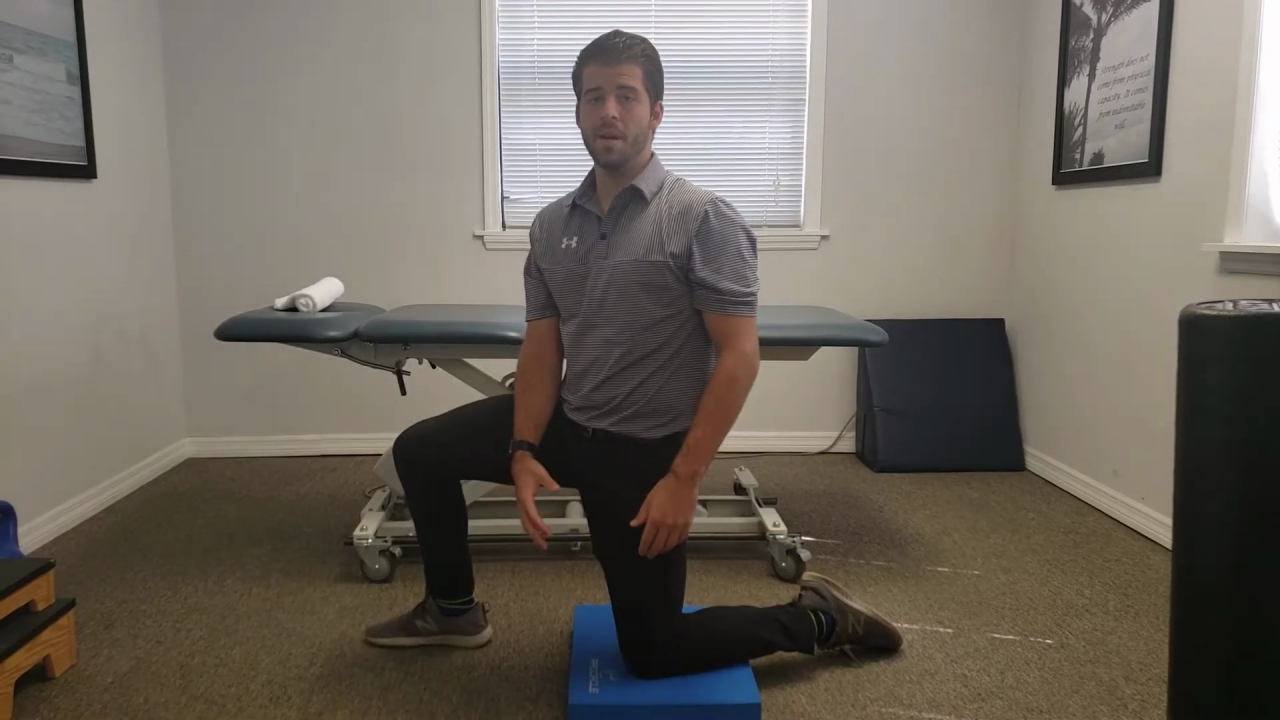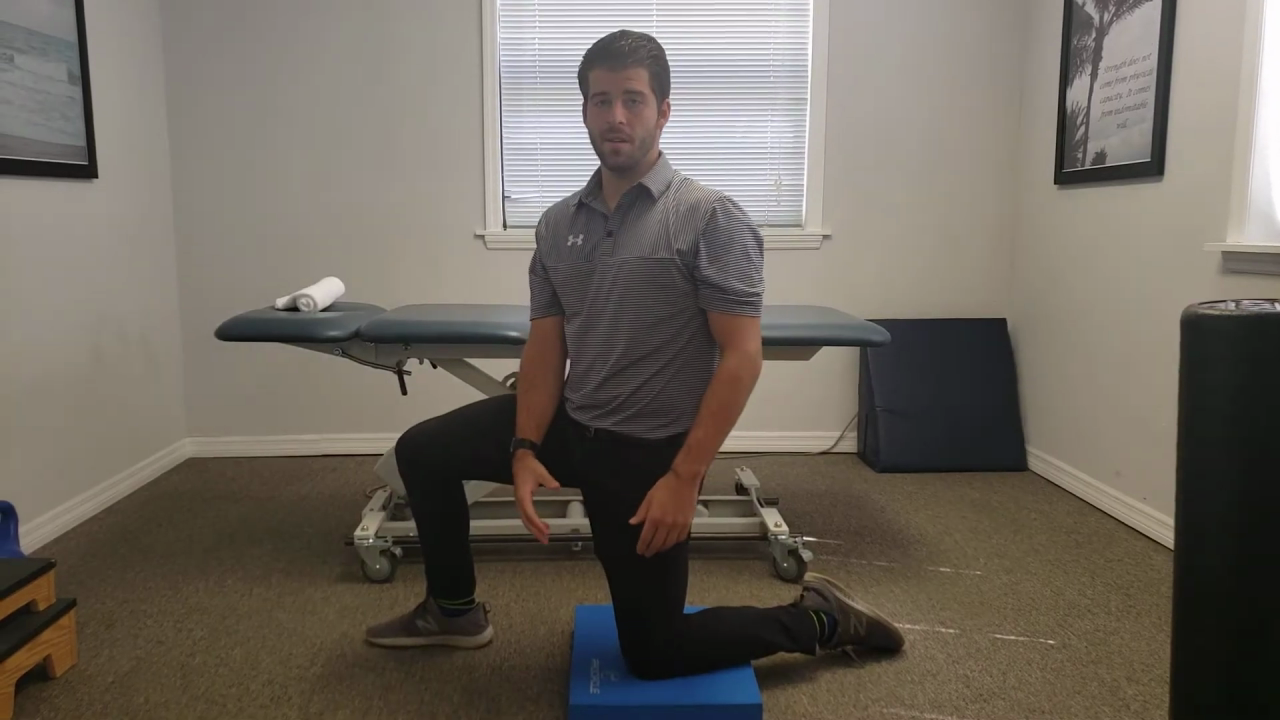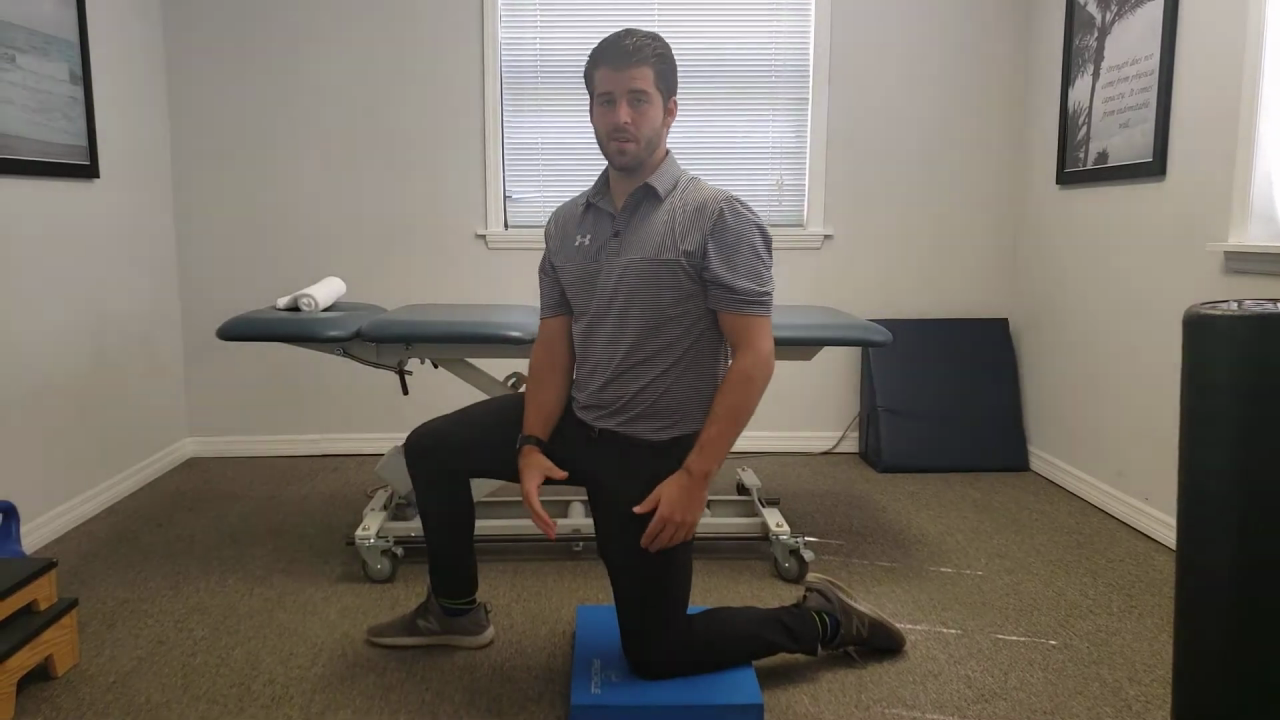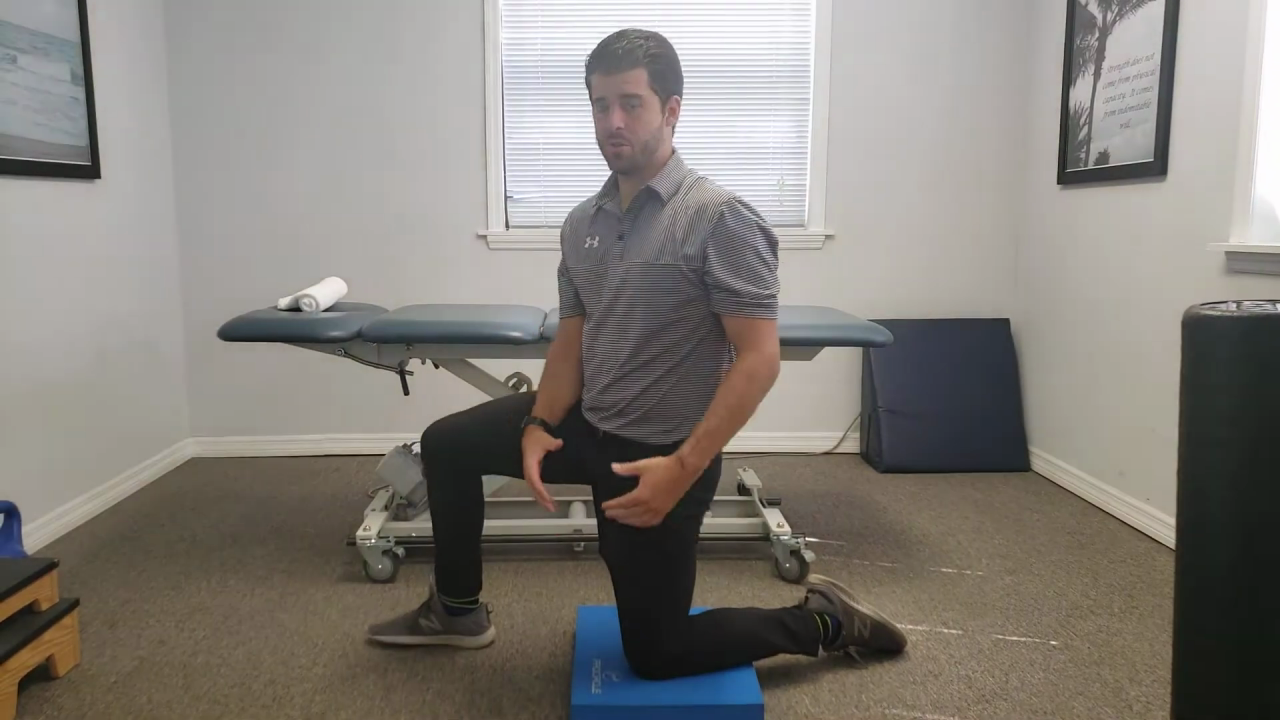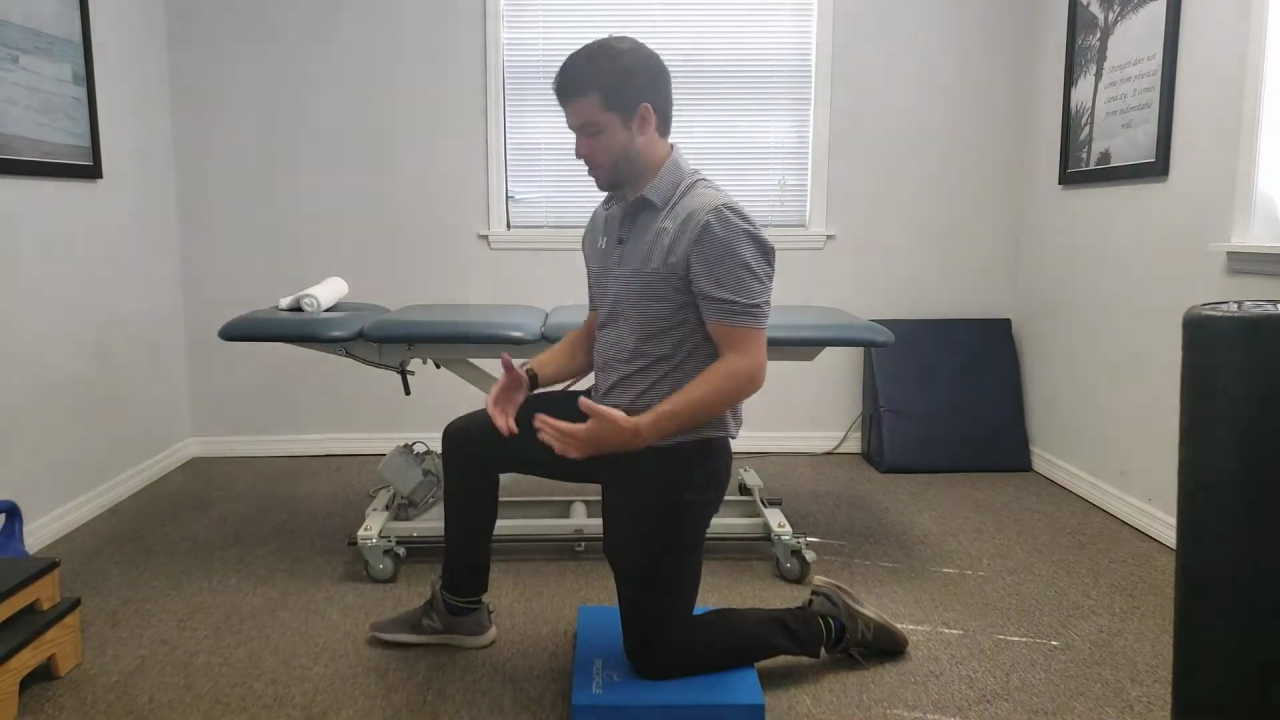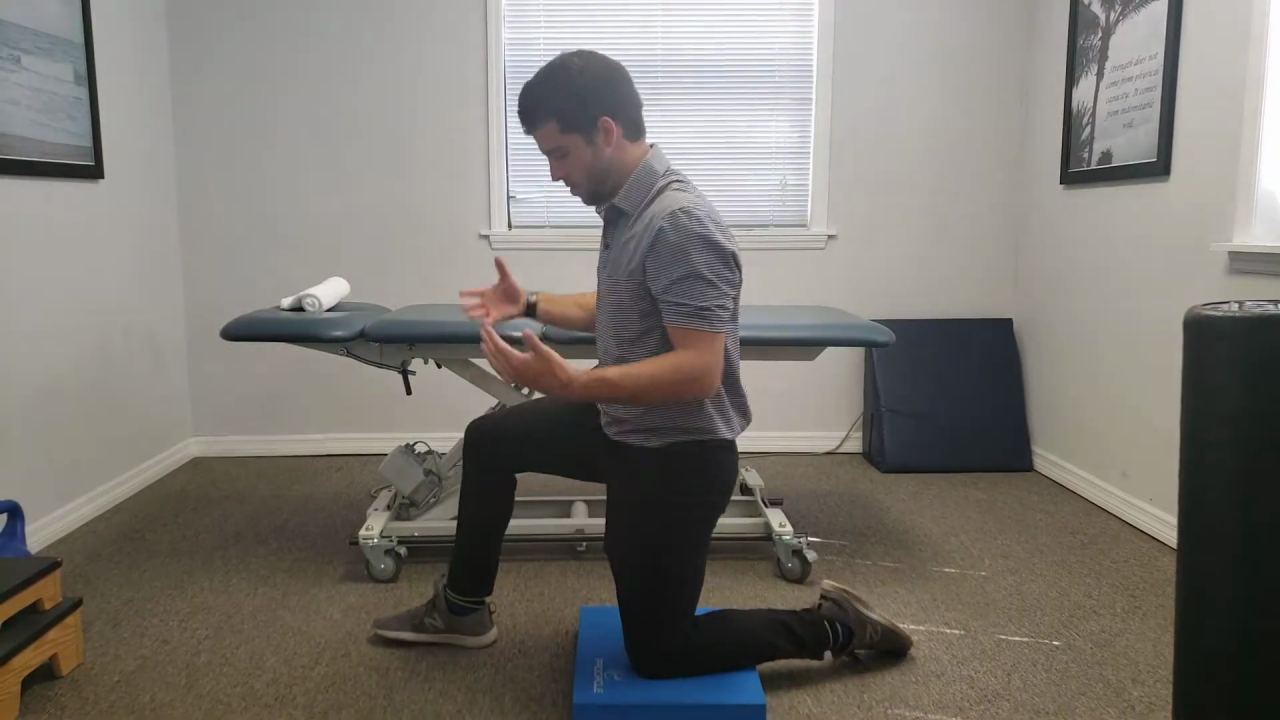
dt=0.3s
person 1, frame 1
left shoulder: (702, 219)
right shoulder: (551, 225)
left elbow: (739, 356)
right elbow: (542, 348)
left wrist: (683, 477)
right wrist: (524, 452)
left hip: (647, 450)
right hip: (569, 424)
left knee: (652, 652)
right knee: (420, 450)
left ankle: (819, 618)
right ankle: (453, 610)
person 1, frame 2
left shoulder: (709, 218)
right shoulder: (558, 223)
left elbow: (742, 356)
right elbow: (546, 346)
left wrist: (684, 476)
right wrist: (524, 449)
left hip: (649, 452)
right hip: (572, 424)
left knee: (653, 654)
right knee: (422, 451)
left ankle: (819, 618)
right ankle: (453, 609)
person 1, frame 3
left shoulder: (716, 218)
right shoulder: (567, 222)
left elbow: (754, 357)
right elbow: (554, 343)
left wrist: (694, 476)
right wrist: (532, 445)
left hip: (655, 452)
right hip: (580, 425)
left knee: (656, 653)
right knee: (432, 448)
left ankle: (821, 620)
right ankle: (456, 610)
person 1, frame 4
left shoulder: (720, 218)
right shoulder: (583, 222)
left elbow: (759, 359)
right elbow: (572, 339)
left wrist: (684, 467)
right wrist: (539, 426)
left hip: (660, 453)
right hip: (590, 426)
left knee: (656, 654)
right knee: (447, 444)
left ankle: (823, 621)
right ankle: (458, 609)
person 1, frame 5
left shoulder: (713, 223)
right shoulder: (607, 216)
left elbow: (744, 369)
left wrist: (636, 432)
right wrist: (532, 376)
left hip: (674, 456)
right hip: (612, 425)
left knee: (657, 654)
right knee: (467, 439)
left ankle: (826, 624)
right ankle: (460, 609)
person 1, frame 6
left shoulder: (680, 224)
right shoulder: (623, 209)
left elbow: (699, 371)
left wrist: (573, 385)
right wrist: (531, 306)
left hip: (679, 458)
right hip: (623, 428)
left knee: (657, 652)
right knee: (490, 439)
left ankle: (831, 626)
right ankle: (463, 608)
